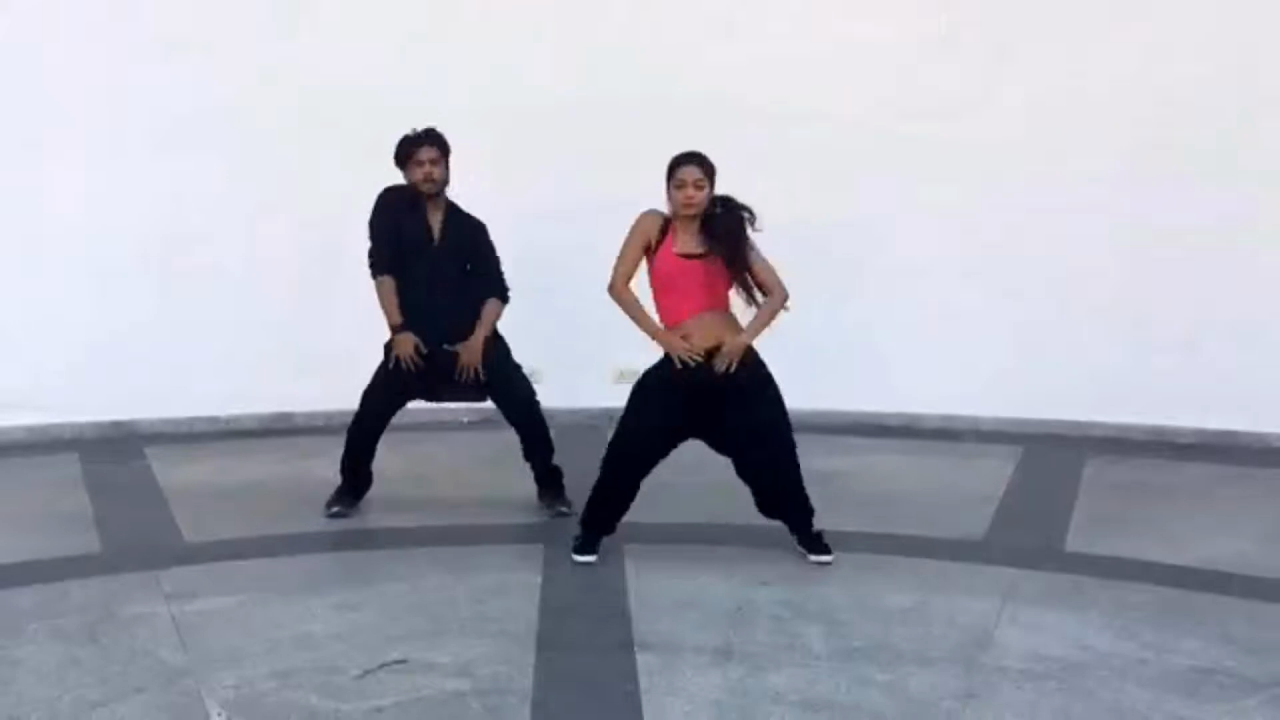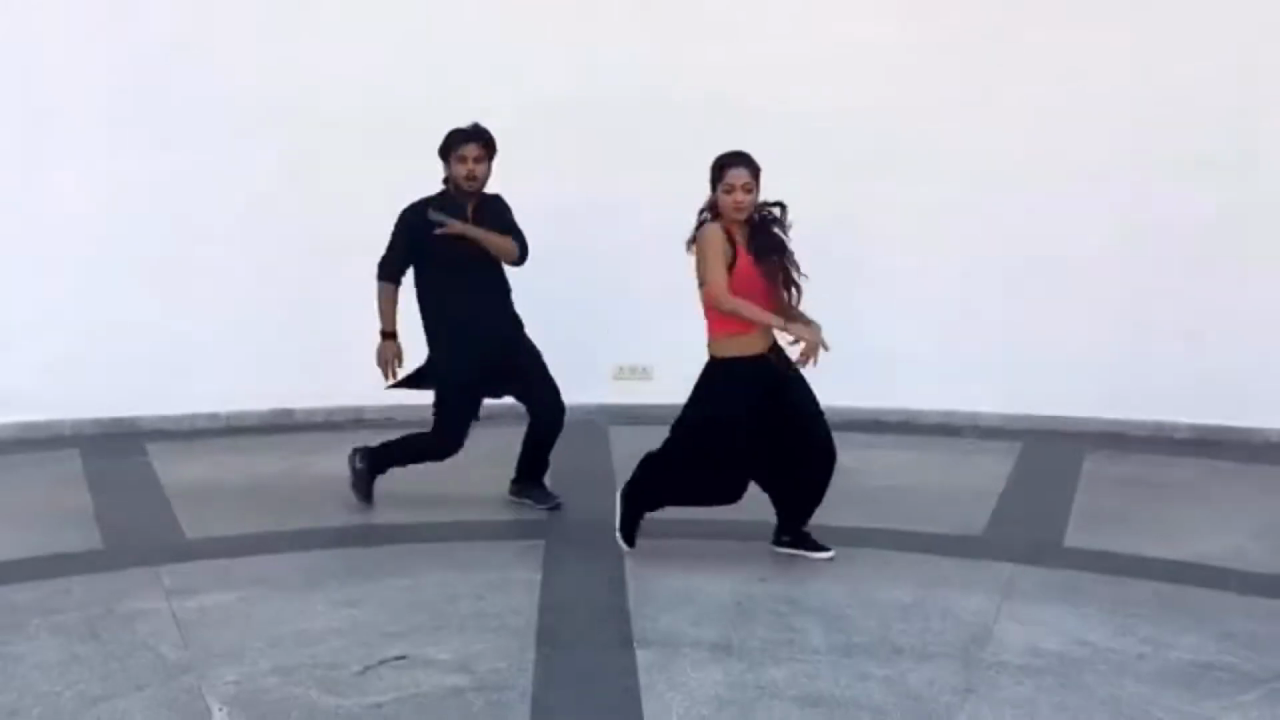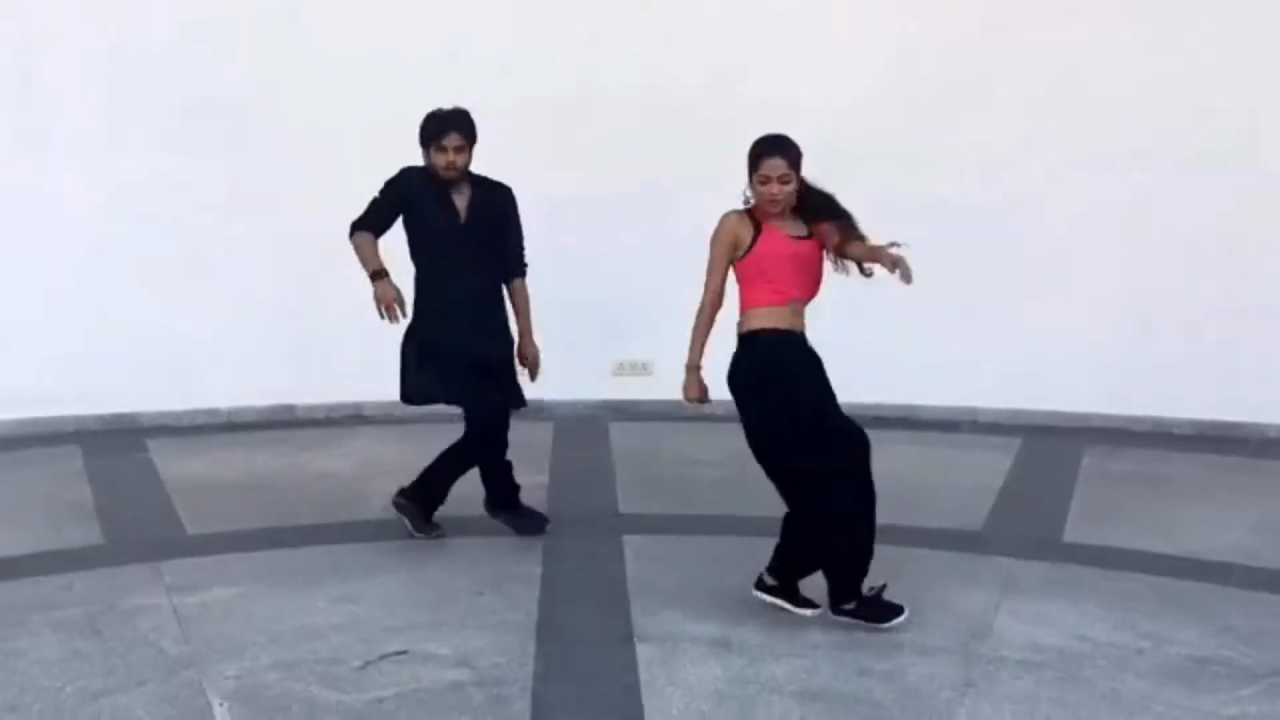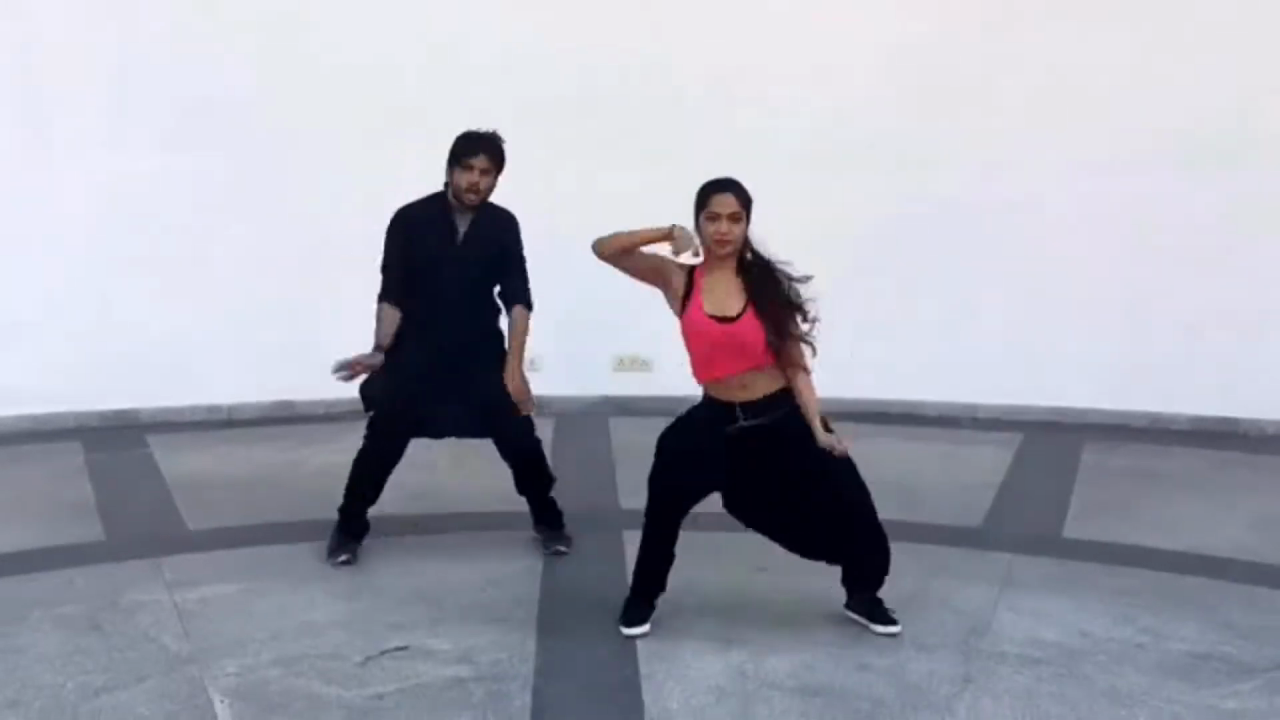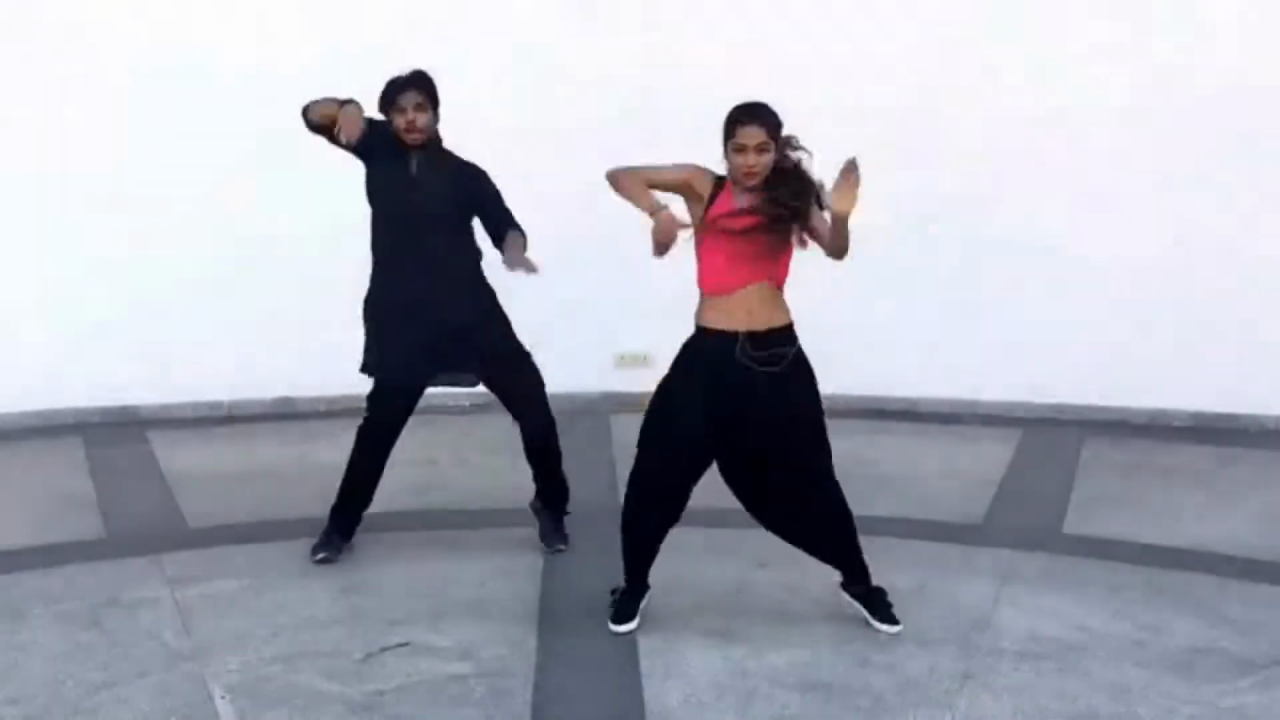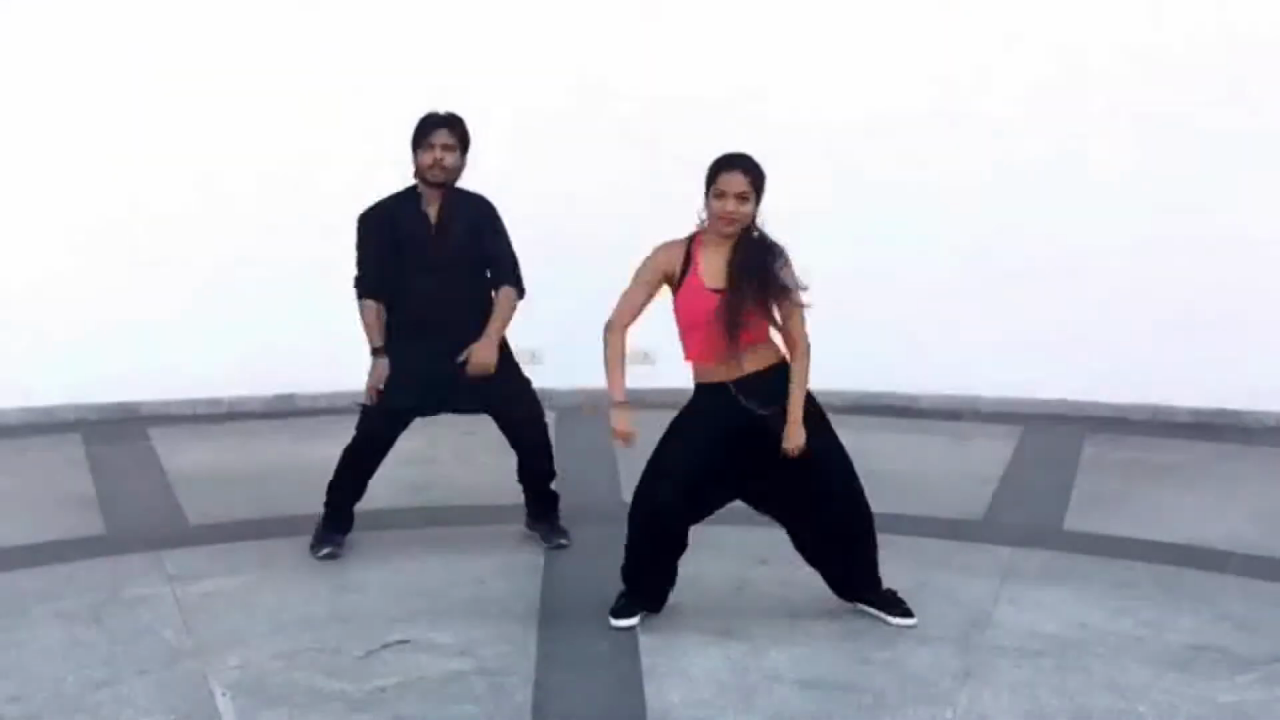
dt=0.4s
person 1, frame 1
left shoulder: (730, 236)
right shoulder: (651, 225)
left elbow: (777, 293)
right elbow: (617, 284)
left wrist: (745, 337)
right wrist: (661, 334)
left hip: (734, 363)
right hip: (678, 368)
left knee: (772, 453)
right knee: (628, 452)
left ankle: (803, 528)
right ankle: (594, 529)
person 1, frame 2
left shoulder: (765, 232)
right shoulder: (711, 234)
right elbow: (719, 297)
left wrist: (803, 322)
right wrist: (792, 325)
left hip: (772, 364)
right hip: (729, 374)
left knee: (815, 454)
right knee: (700, 467)
left ankle: (790, 530)
right ankle: (634, 502)
person 1, frame 3
left shoulder: (814, 223)
right shoulder: (734, 224)
left elbow: (852, 247)
right elbow: (710, 300)
left wrist: (886, 257)
right wrist: (693, 368)
left hip: (800, 357)
right hip: (760, 358)
left knee: (819, 471)
right knee: (844, 452)
left ankle: (778, 578)
right ankle: (843, 594)
person 1, frame 4
left shoulder: (769, 280)
right shoulder: (678, 278)
left elbow: (795, 360)
right elbow: (604, 249)
left wrist: (819, 427)
right wrist: (664, 235)
left hip: (780, 417)
right hip: (716, 418)
left knee: (850, 514)
right knee: (668, 491)
left ankle: (862, 594)
right ankle: (644, 595)
person 1, frame 5
left shoulder: (786, 199)
right shoulder: (702, 186)
left elbow: (834, 249)
right elbow: (620, 176)
left wrist: (841, 218)
right wrist: (658, 210)
left hip: (777, 353)
right hip: (709, 355)
left knee: (807, 479)
right knee: (658, 476)
left ankle: (859, 583)
right ankle: (633, 585)
person 1, frame 6
left shoulder: (769, 259)
right shoulder: (673, 257)
left elbow: (797, 342)
right elbow: (617, 326)
left wrist: (796, 418)
right wrist: (618, 401)
left hip: (774, 391)
right hip: (711, 403)
left knee: (837, 495)
right knee: (656, 502)
left ankle: (867, 589)
right ankle: (641, 592)
person 2, frame 1
left shoulder: (469, 226)
right shoulder: (390, 206)
left elbow: (496, 290)
right elbow: (383, 270)
left wrist: (478, 341)
right wrist: (399, 330)
left hip: (473, 338)
right hip: (416, 337)
left knee: (526, 409)
right knee: (369, 414)
left ankle: (550, 485)
right ankle: (352, 485)
person 2, frame 2
left shoulder: (496, 208)
right shoulder: (419, 216)
left elbow: (516, 252)
right elbow: (389, 274)
left wrist: (469, 231)
right wrist: (388, 335)
left hip: (502, 333)
right hip: (455, 340)
left knee: (550, 409)
right knee: (446, 438)
left ankle: (527, 481)
right ankle: (369, 462)
person 2, frame 3
left shoulder: (498, 197)
right shoulder: (410, 186)
left elbow: (514, 269)
right elbow: (361, 231)
left wrist: (525, 334)
right wrist: (379, 276)
left hip: (489, 331)
right hip: (437, 332)
left knee: (491, 419)
right knee: (487, 419)
left ankle: (446, 499)
right ankle: (503, 501)
person 2, frame 4
left shoulder: (501, 225)
right shoulder: (411, 221)
left elbow: (518, 298)
right elbow: (393, 295)
left wrist: (515, 366)
right wrist: (378, 352)
left hip: (479, 356)
right hip: (412, 357)
left knee: (521, 441)
right knee: (382, 441)
left ankle: (547, 518)
right ankle: (350, 526)
person 2, frame 5
left shoulder: (465, 175)
right shoulder: (378, 148)
left elbow: (504, 230)
right elbow: (314, 116)
left wrist: (515, 251)
right wrist: (343, 112)
left hip: (471, 312)
right hip: (401, 317)
left knee: (533, 407)
right knee: (381, 423)
left ankle: (551, 508)
right ankle: (340, 525)
person 2, frame 6
left shoulder: (479, 211)
right shoulder: (381, 217)
left elbow: (508, 282)
right elbow: (369, 292)
left wrist: (491, 343)
right wrist: (379, 354)
left hip: (477, 346)
right hip: (408, 350)
left knee: (530, 426)
right knee: (370, 438)
left ankle: (542, 513)
right ankle: (334, 520)
